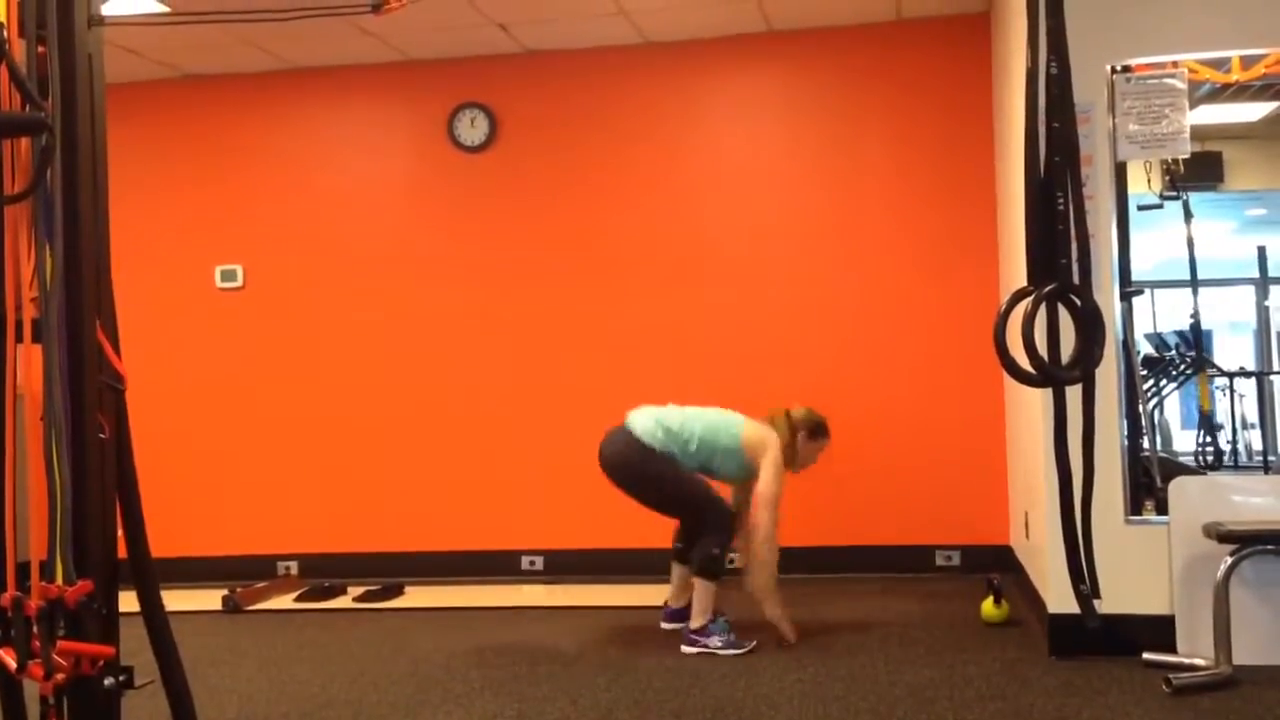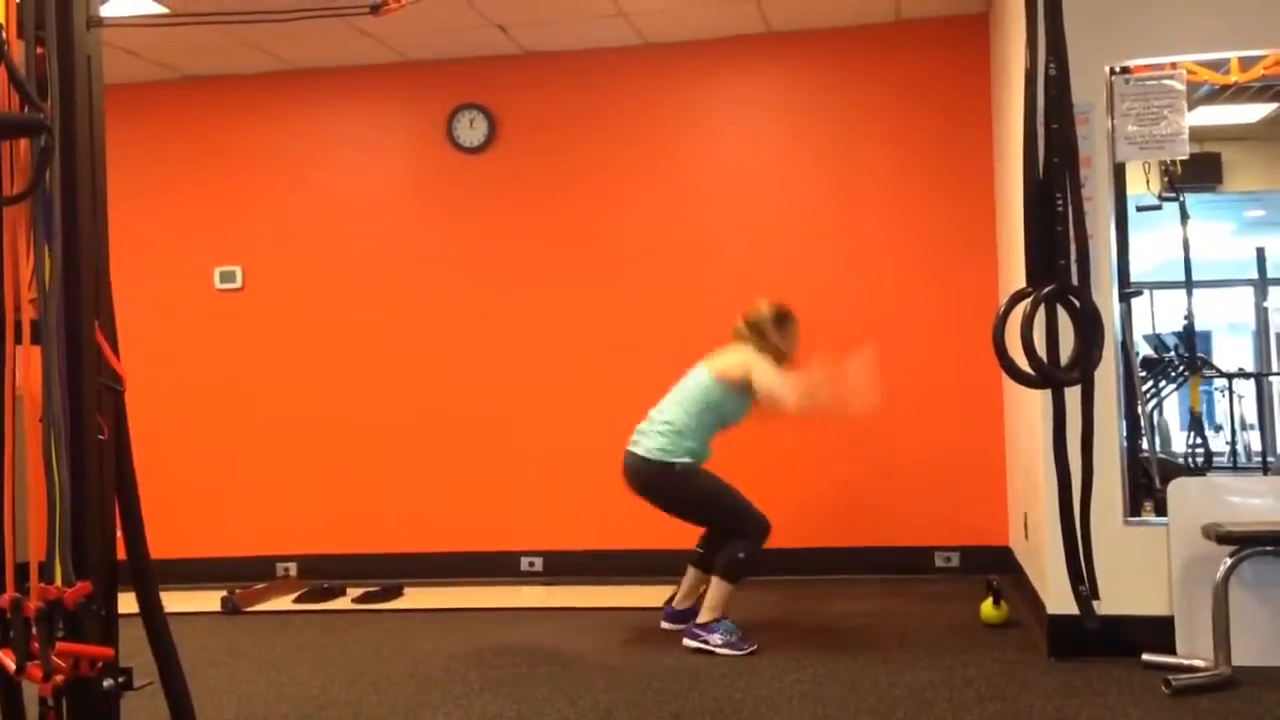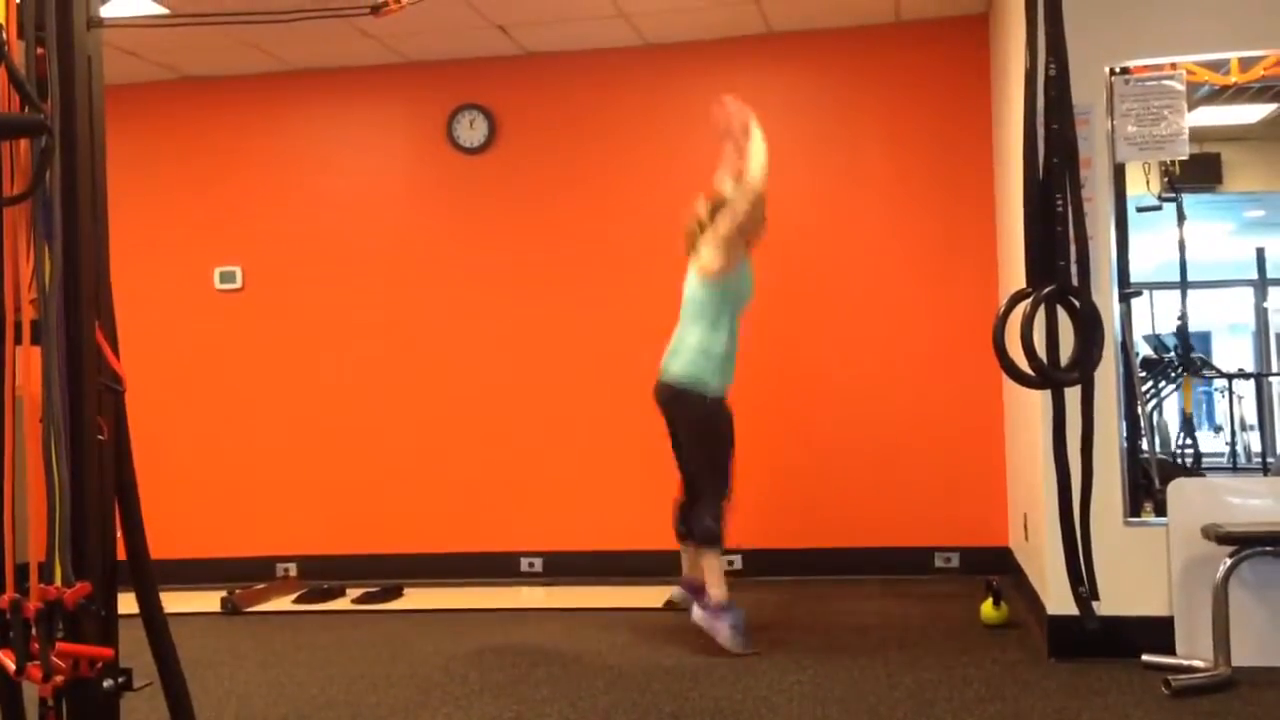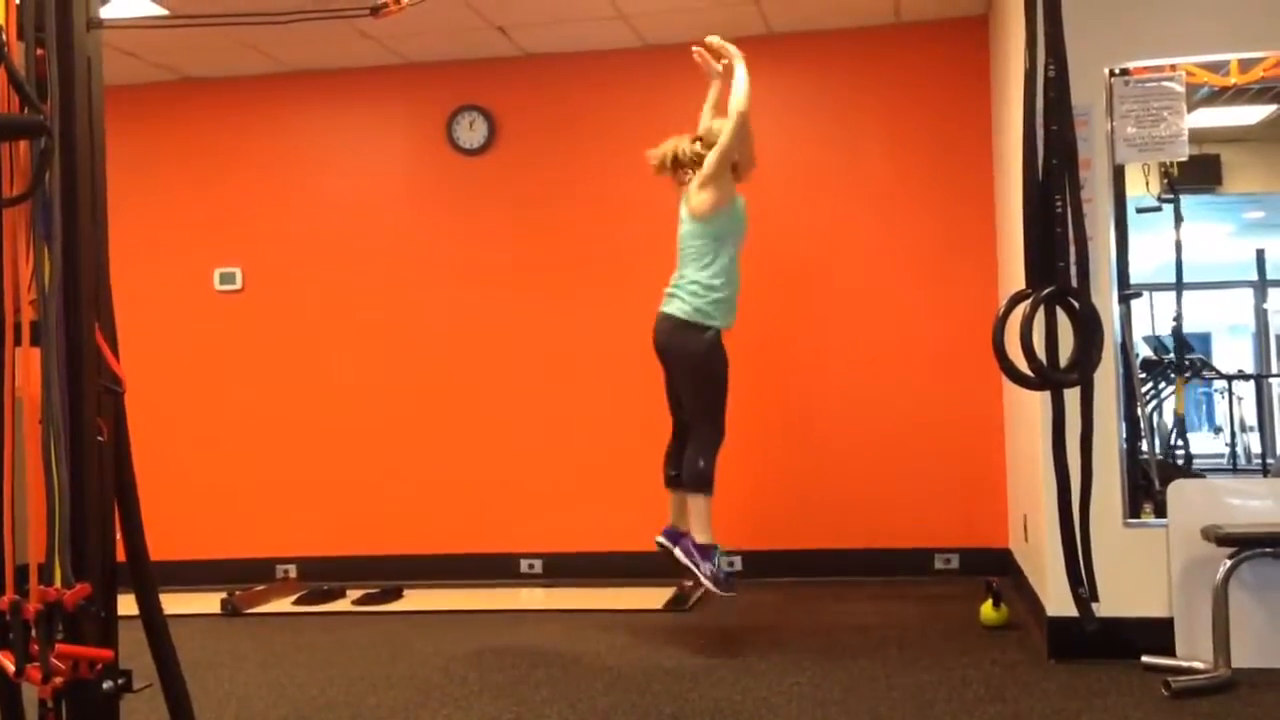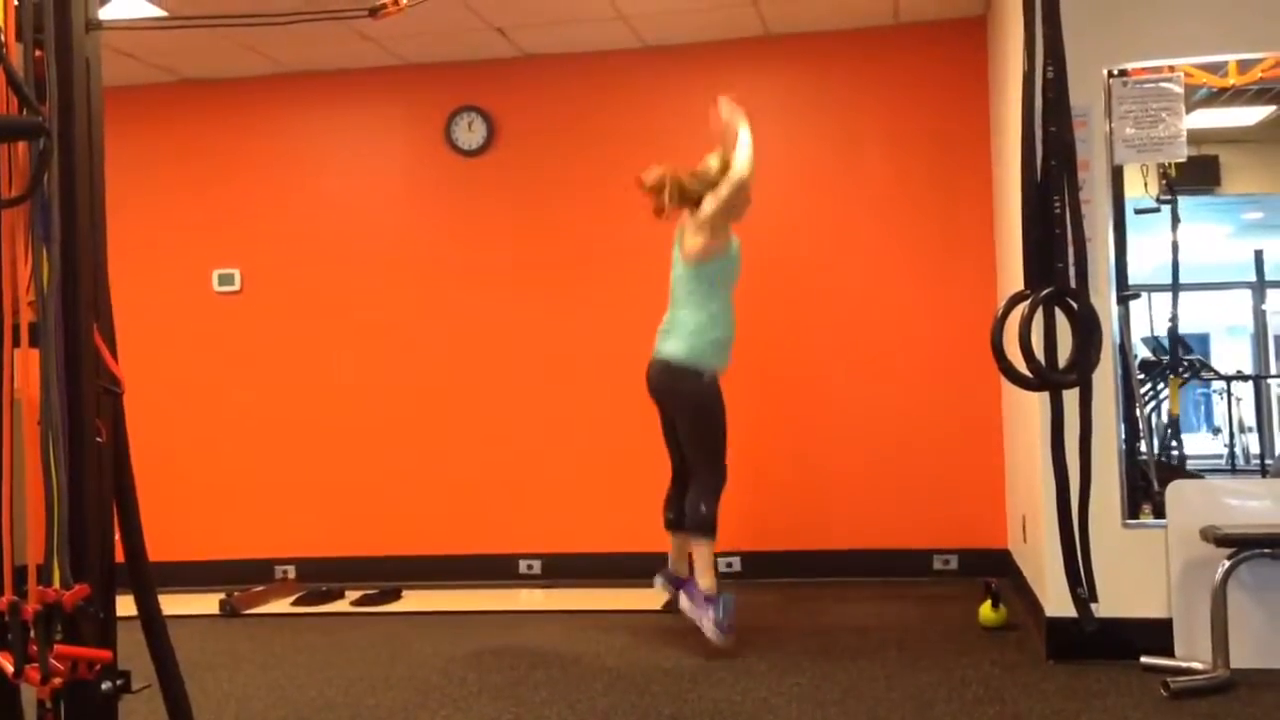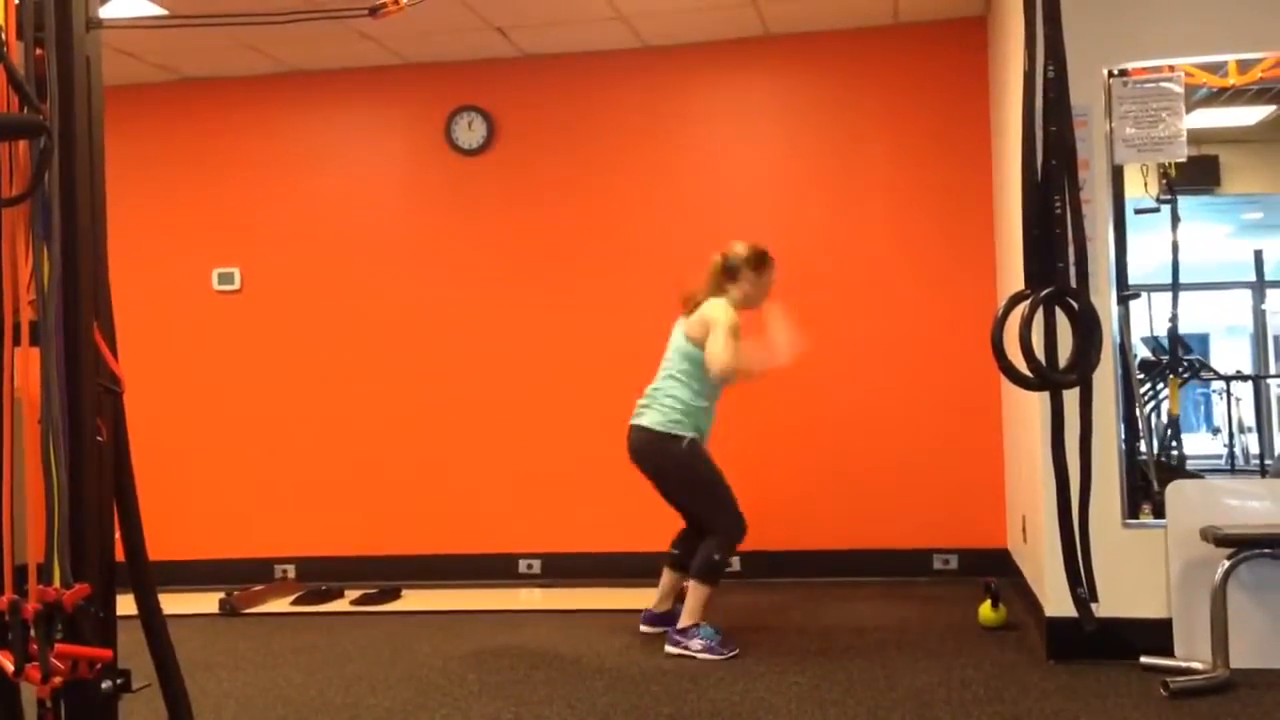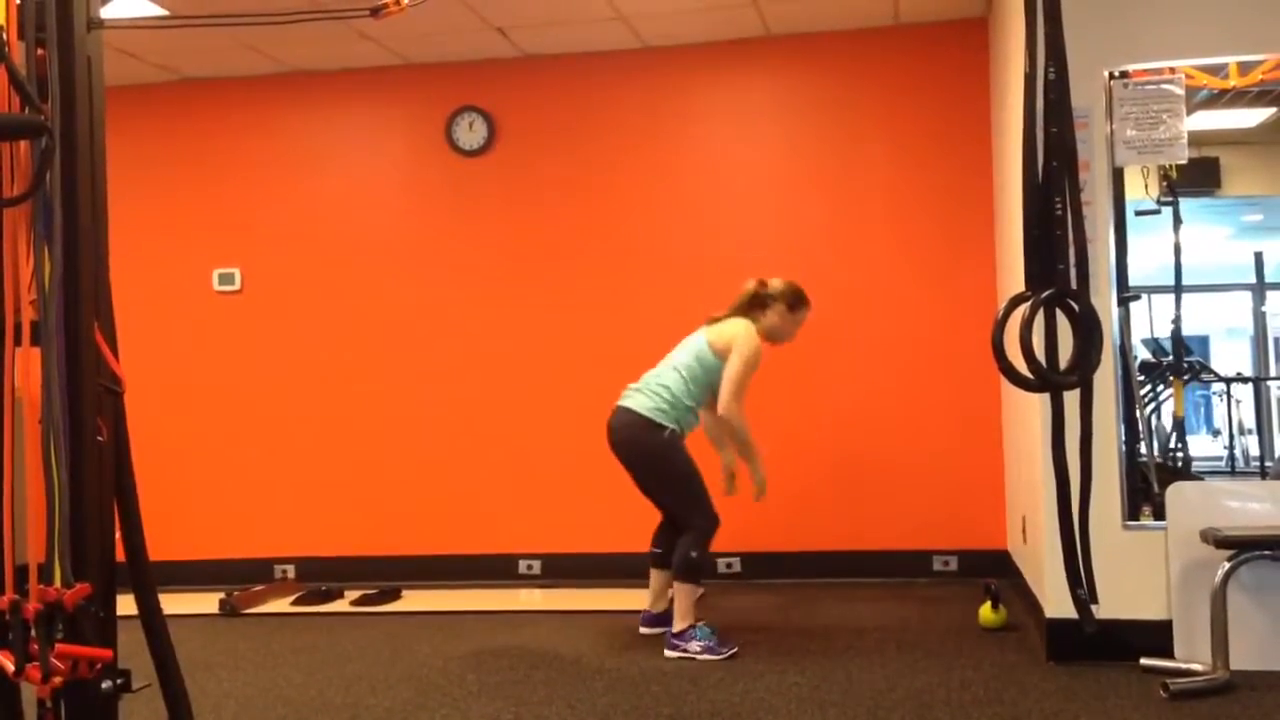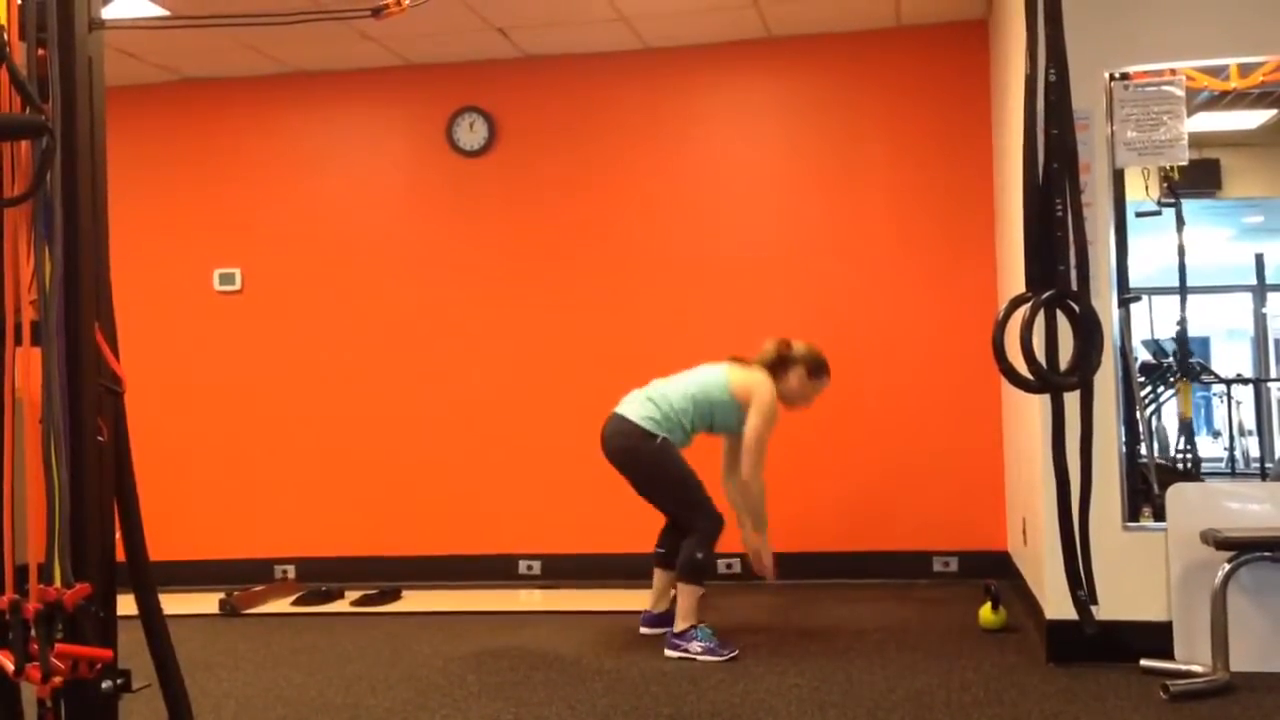
dt=0.2s
person 1, frame 1
left shoulder: (750, 442)
right shoulder: (771, 449)
left elbow: (742, 520)
right elbow: (763, 535)
left wrist: (753, 577)
right wrist: (772, 605)
left hip: (630, 440)
right hip: (633, 449)
left knee: (701, 517)
right knee: (715, 523)
left ankle: (676, 606)
right ankle: (700, 628)
person 1, frame 2
left shoulder: (739, 362)
right shoulder: (749, 360)
left elbow: (781, 396)
right elbow: (793, 400)
left wrist: (836, 381)
right wrist: (846, 388)
left hip: (648, 459)
right hip: (660, 466)
left knee: (730, 526)
right knee: (751, 528)
left ankle: (680, 606)
right ankle: (706, 625)
person 1, frame 3
left shoulder: (713, 249)
right shoulder: (722, 247)
left elbow: (732, 193)
right elbow: (754, 187)
left wrist: (736, 147)
right wrist: (753, 134)
left hip: (680, 384)
right hip: (694, 388)
left knee: (698, 487)
right knee: (712, 490)
left ankle: (693, 582)
right ankle: (713, 600)
person 1, frame 4
left shoulder: (699, 188)
right shoulder: (711, 183)
left elbow: (712, 131)
right elbow: (739, 114)
left wrist: (717, 80)
right wrist: (738, 65)
left hip: (678, 325)
right hip: (695, 329)
left knee: (688, 430)
right knee: (706, 432)
left ankle: (679, 529)
right ankle: (699, 540)
person 1, frame 5
left shoulder: (697, 224)
right shoulder: (706, 221)
left elbow: (734, 190)
right elbow: (742, 175)
left wrist: (726, 139)
right wrist: (740, 128)
left hip: (671, 366)
right hip: (688, 370)
left knee: (689, 473)
right knee: (707, 475)
left ankle: (680, 575)
right ankle: (702, 591)
person 1, frame 6
left shoulder: (707, 310)
right shoulder: (721, 314)
right elbow: (720, 367)
left wrist: (754, 356)
right wrist: (775, 351)
left hip: (648, 433)
right hip: (667, 437)
left knee: (704, 522)
right knee: (728, 525)
left ankle: (660, 610)
right ankle: (686, 630)
person 1, frame 7
left shoulder: (728, 333)
right shoulder: (749, 339)
left elbow: (709, 411)
right elbow: (728, 414)
left wrist: (727, 459)
right wrist: (755, 464)
left hip: (629, 418)
right hip: (646, 425)
left knee: (677, 515)
right knee: (699, 519)
left ankle: (657, 610)
right ankle: (683, 633)
person 1, frame 8
left shoulder: (748, 384)
right shoulder: (766, 394)
left elbow: (733, 469)
right elbow: (749, 474)
left wrist: (747, 526)
right wrist: (760, 534)
left hip: (624, 427)
right hip: (638, 433)
left knee: (684, 519)
right knee: (704, 521)
left ankle: (658, 613)
right ankle: (684, 634)
